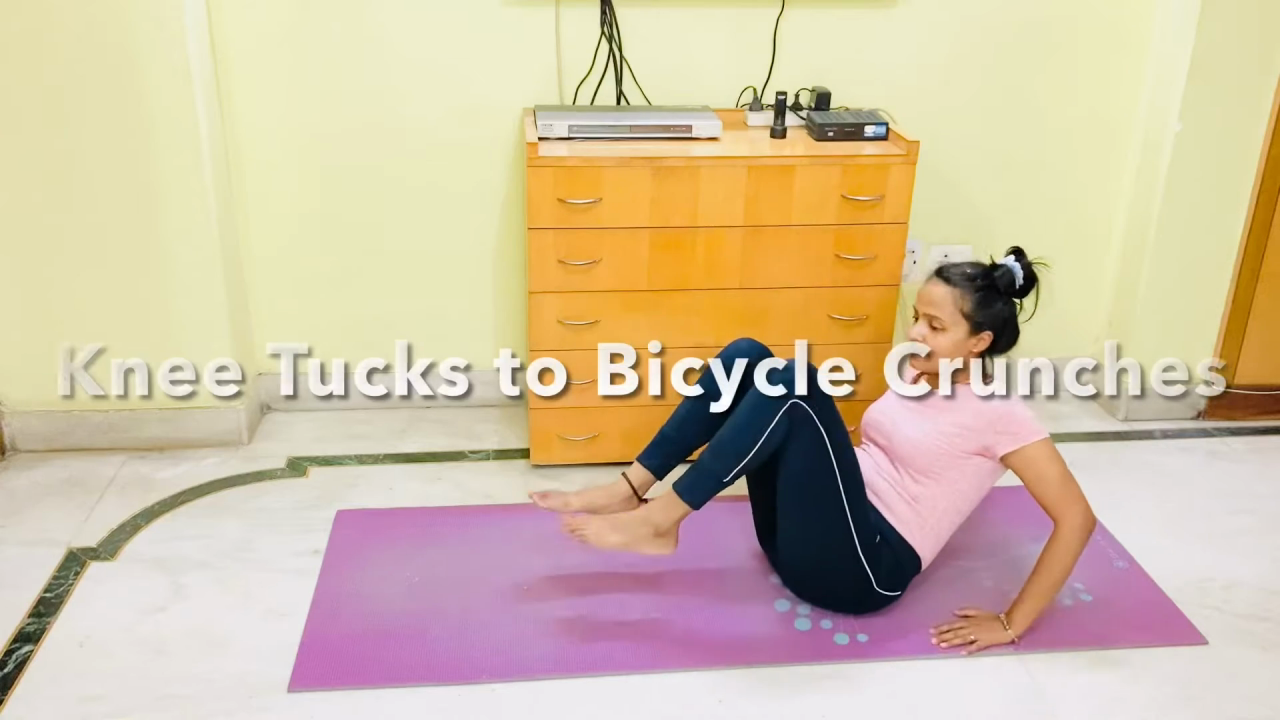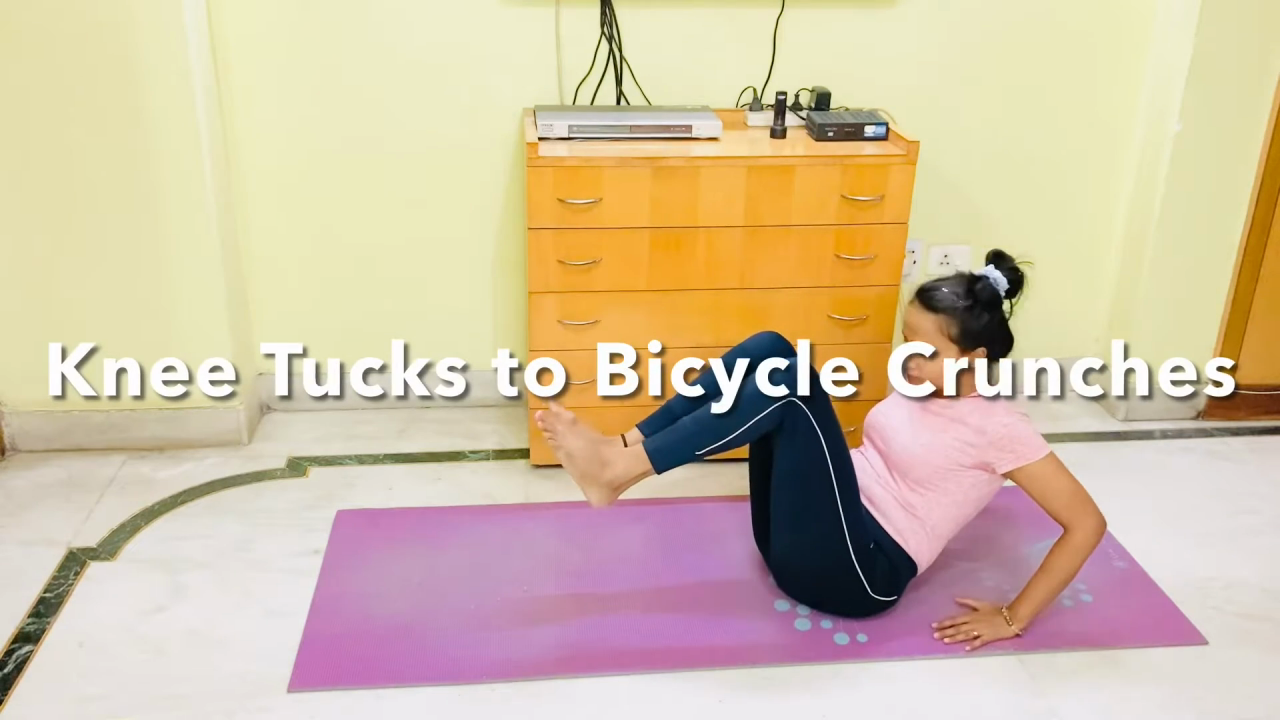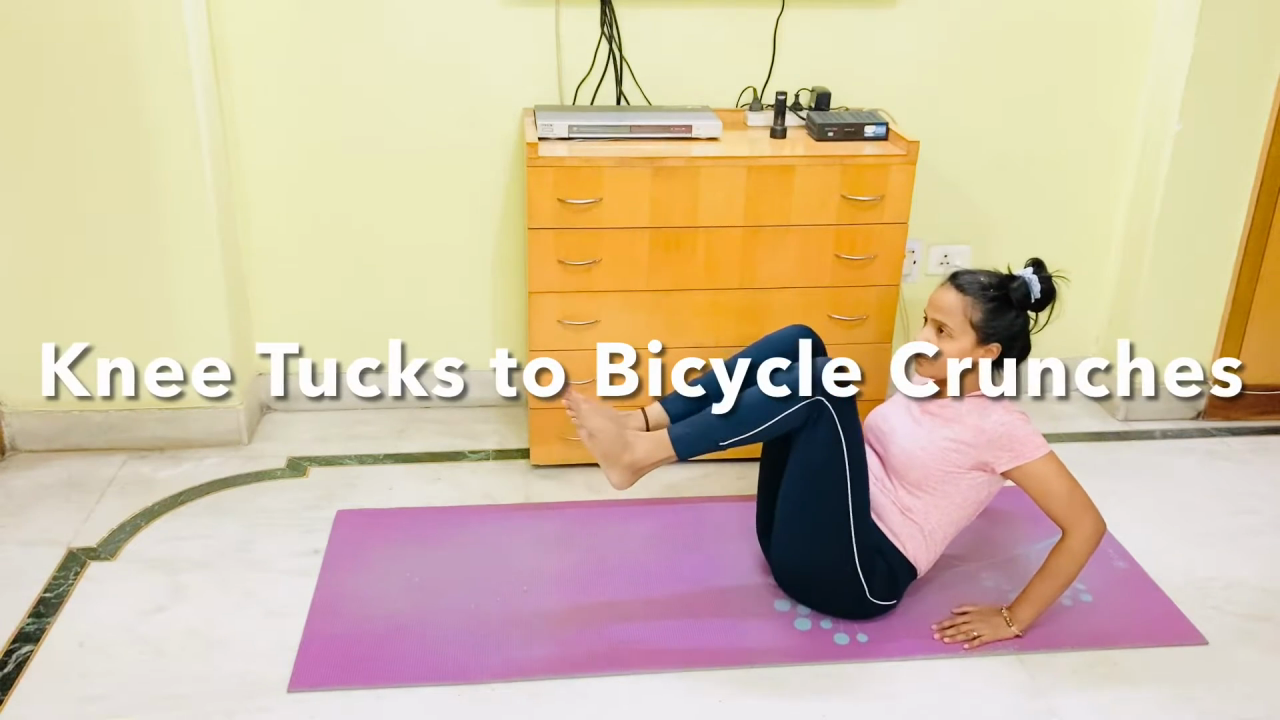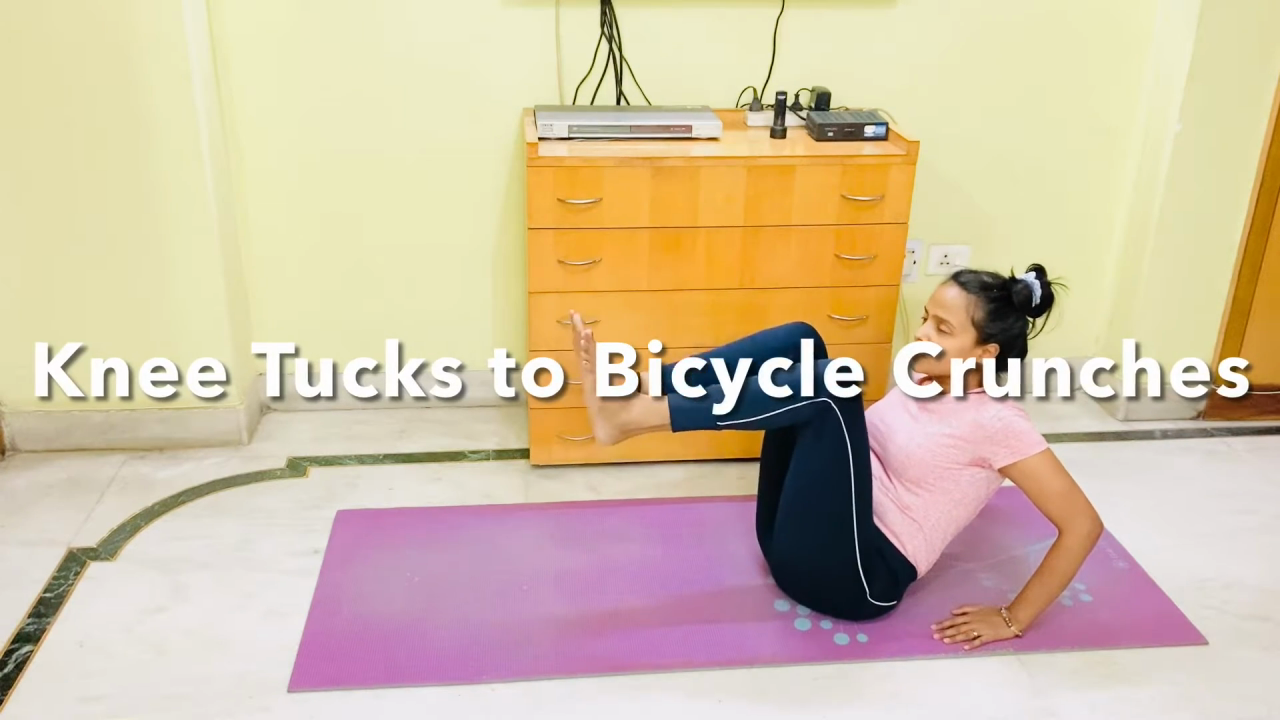
dt=1s
person 1, frame 1
left shoulder: (997, 413)
right shoulder: (918, 374)
left elbow: (1075, 518)
left wrist: (1012, 623)
left hip: (859, 567)
right hip: (801, 532)
left knee: (794, 381)
right knee: (745, 356)
left ankle: (661, 521)
right ankle: (631, 487)
person 1, frame 2
left shoulder: (997, 428)
right shoulder: (926, 383)
left elbow: (1087, 524)
left wrist: (1014, 617)
left hip: (855, 570)
right hip: (805, 532)
left knee: (792, 384)
right knee: (770, 349)
left ankle: (619, 472)
right ankle: (624, 447)
person 1, frame 3
left shoulder: (998, 428)
right shoulder: (928, 382)
left elbow: (1086, 526)
left wrist: (1013, 620)
left hip: (853, 574)
right hip: (799, 533)
left knee: (823, 382)
right knee: (798, 342)
left ankle: (643, 455)
right ankle: (645, 423)
person 1, frame 4
left shoulder: (996, 425)
right shoulder: (923, 379)
left elbow: (1083, 525)
left wrist: (1012, 620)
left hip: (855, 573)
right hip: (796, 534)
left knee: (826, 383)
right knee: (798, 340)
left ankle: (635, 418)
right ankle: (641, 394)
